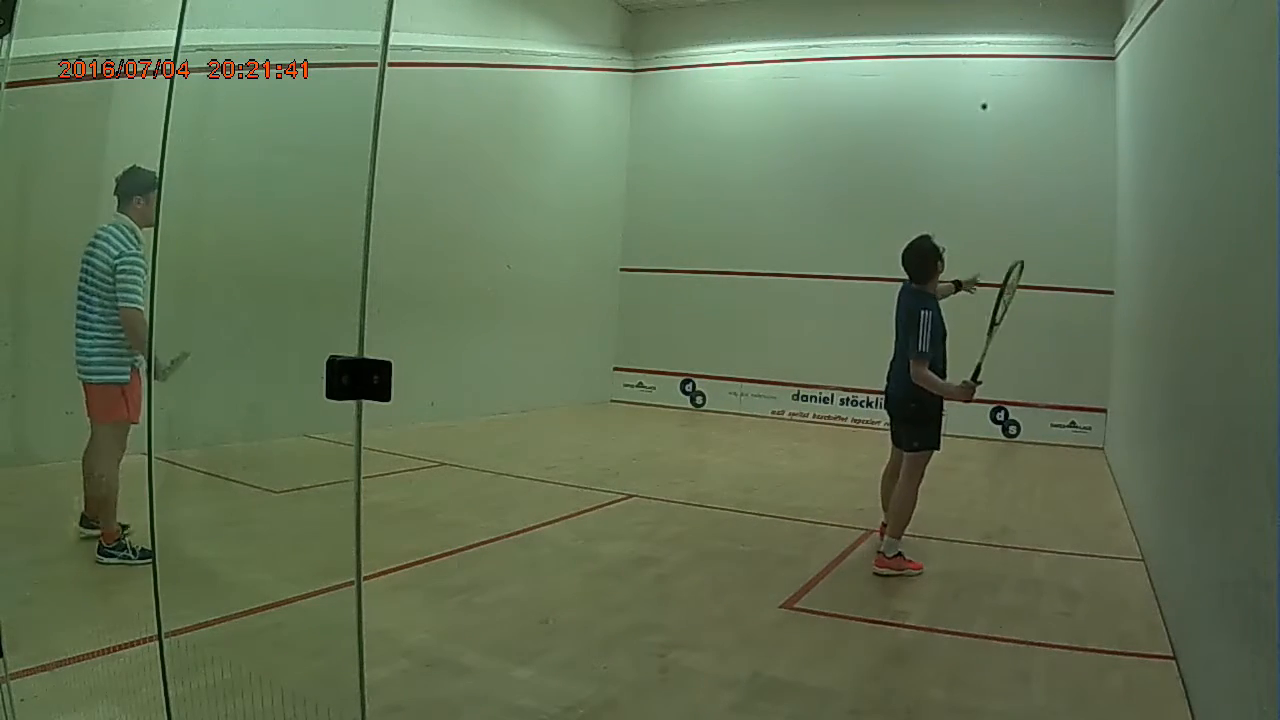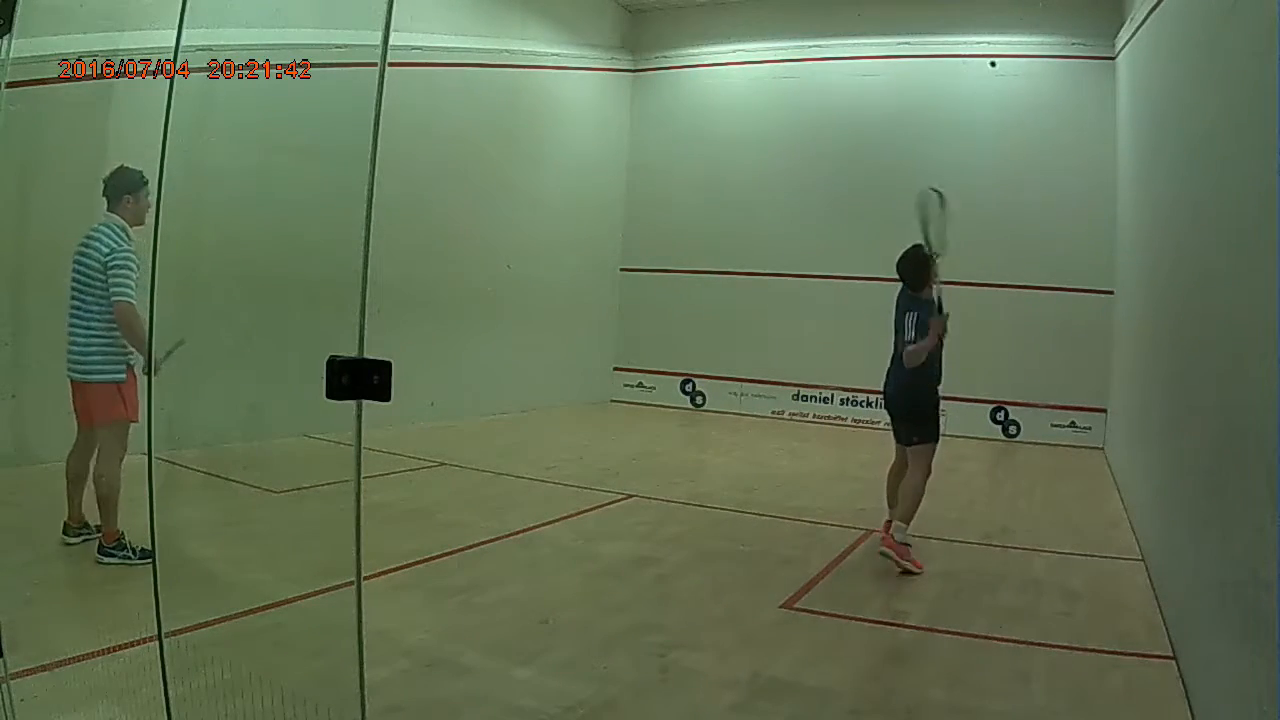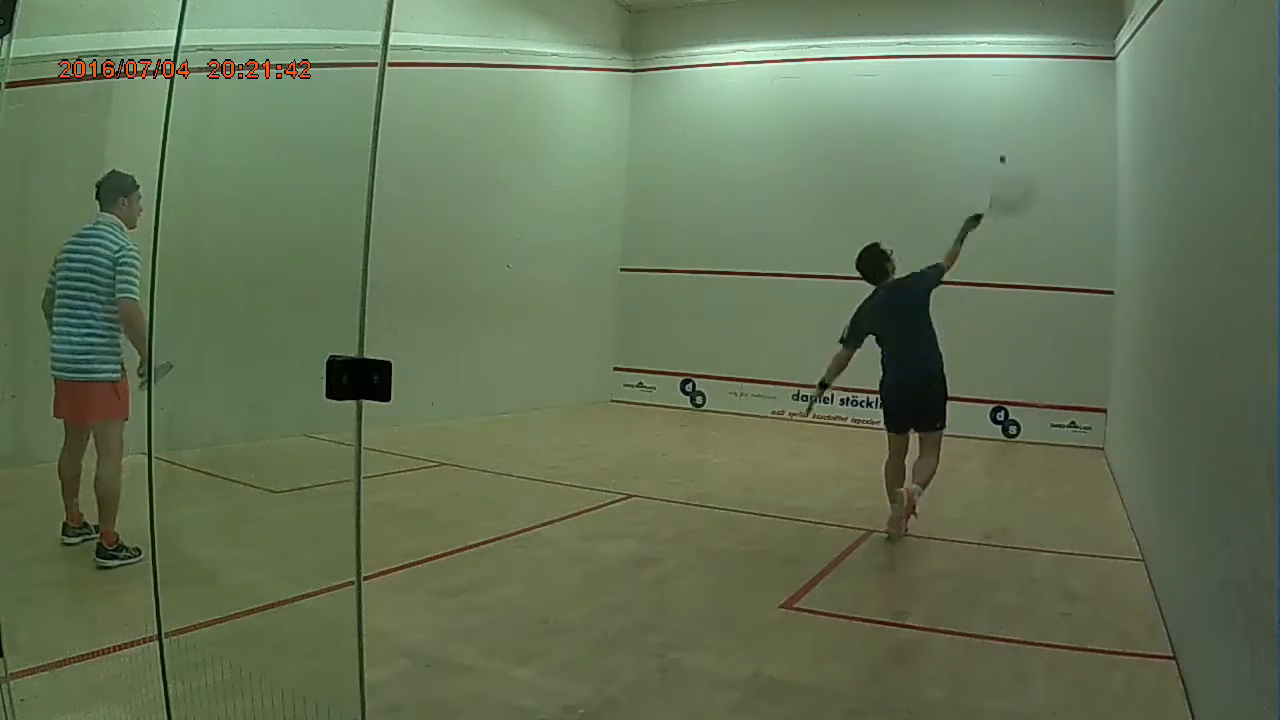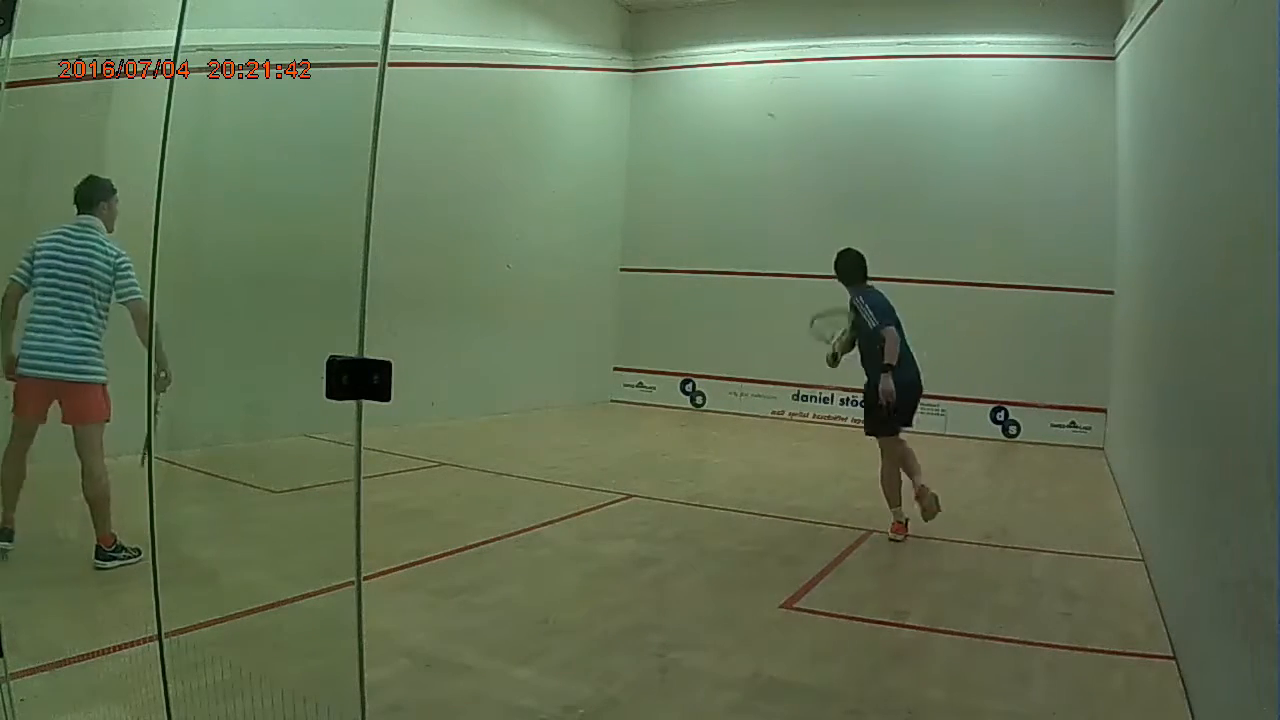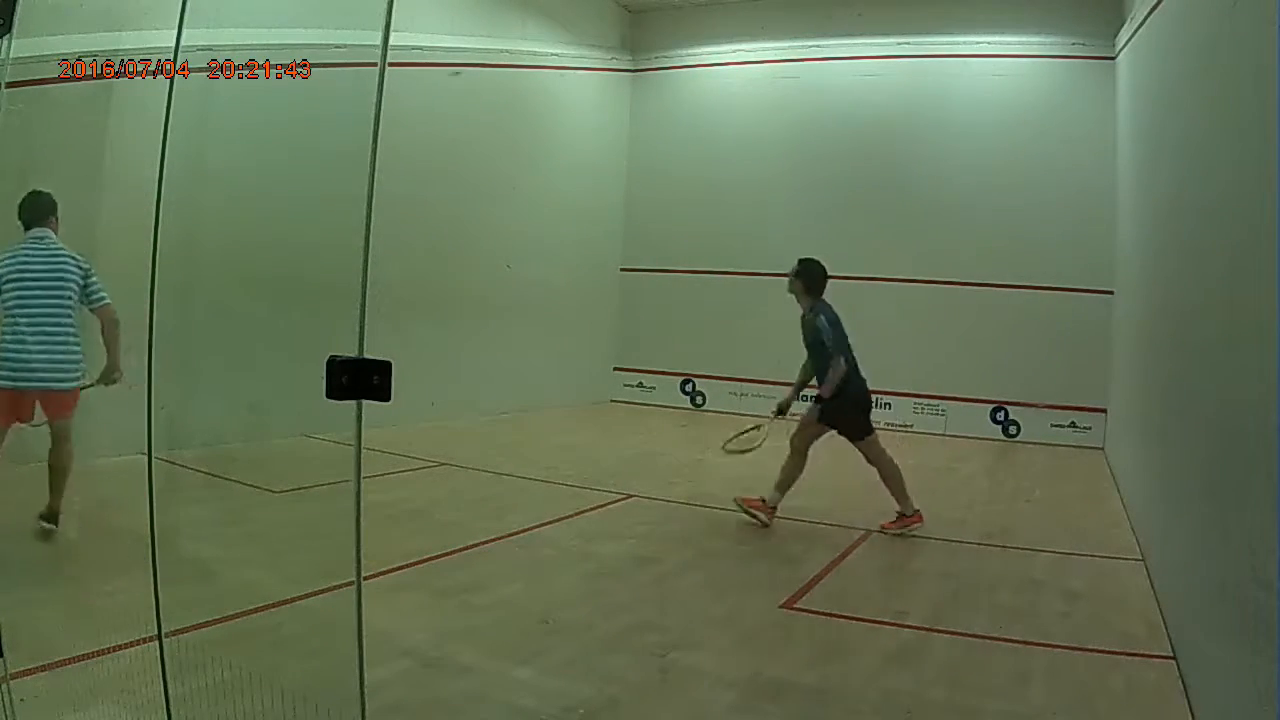
dt=0.3s
person 1, frame 1
left shoulder: (101, 236)
right shoulder: (129, 252)
right elbow: (131, 318)
right wrist: (153, 358)
left hip: (93, 358)
right hip: (113, 364)
left knee: (99, 442)
right knee: (110, 451)
left ankle: (92, 515)
right ankle: (110, 541)
person 1, frame 2
left shoulder: (88, 239)
right shoulder: (120, 248)
right elbow: (124, 312)
right wrist: (149, 353)
left hip: (80, 360)
right hip: (108, 365)
left knee: (86, 441)
right knee: (111, 452)
left ankle: (75, 523)
right ankle: (111, 541)
person 1, frame 3
left shoulder: (71, 243)
right shoulder: (123, 249)
left elbow: (48, 304)
right elbow: (129, 311)
right wrist: (146, 356)
left hip: (64, 362)
right hip: (101, 364)
left knee: (74, 441)
right knee: (110, 452)
left ankle: (73, 523)
right ankle: (108, 543)
person 1, frame 4
left shoulder: (42, 243)
right shoulder: (113, 255)
right elbow: (142, 315)
right wrist: (161, 364)
left hip: (33, 362)
right hip: (82, 367)
right knee: (92, 457)
right ankle: (107, 545)
person 1, frame 5
right shoulder: (75, 263)
right elbow: (109, 317)
right wrist: (114, 362)
right hip: (63, 372)
right knee: (62, 439)
right ankle: (52, 512)
person 2, frame 1
left shoulder: (912, 290)
right shoulder: (924, 312)
left elbow: (934, 292)
right elbow: (919, 372)
left wrist: (960, 286)
right wrist: (952, 392)
left hip: (899, 394)
right hip: (918, 400)
left knee: (897, 463)
right knee: (911, 475)
left ankle: (888, 524)
right ankle: (889, 553)
person 2, frame 2
left shoulder: (910, 289)
right shoulder: (915, 313)
right elbow: (911, 358)
left wrist: (926, 273)
right wrist: (934, 337)
left hip: (900, 392)
right hip: (918, 396)
left knee: (904, 460)
right knee: (920, 468)
left ankle: (893, 521)
right ankle: (896, 539)
person 2, frame 3
left shoulder: (866, 312)
right shoulder: (914, 285)
left elbow: (844, 355)
right elbow: (948, 261)
left wrist: (823, 387)
right wrist: (966, 228)
left hip: (894, 385)
right hip: (930, 382)
left knee: (896, 453)
right knee: (929, 451)
left ankle: (898, 510)
right ankle: (910, 492)
person 2, frame 4
left shoulder: (860, 300)
right shoulder: (867, 297)
left elbow: (890, 335)
right elbow: (852, 335)
left wrist: (886, 373)
right wrist: (837, 351)
left hip: (889, 385)
right hip: (907, 383)
left knee: (889, 452)
right knee: (894, 444)
left ankle: (899, 523)
right ankle: (921, 488)
person 2, frame 5
left shoulder: (821, 317)
right shoulder: (810, 316)
left elbow: (838, 365)
left wrist: (818, 403)
right wrist: (793, 393)
left hip: (847, 396)
right hip: (834, 396)
left knee: (874, 455)
right knee: (798, 443)
left ankle: (909, 513)
right ankle: (770, 506)
